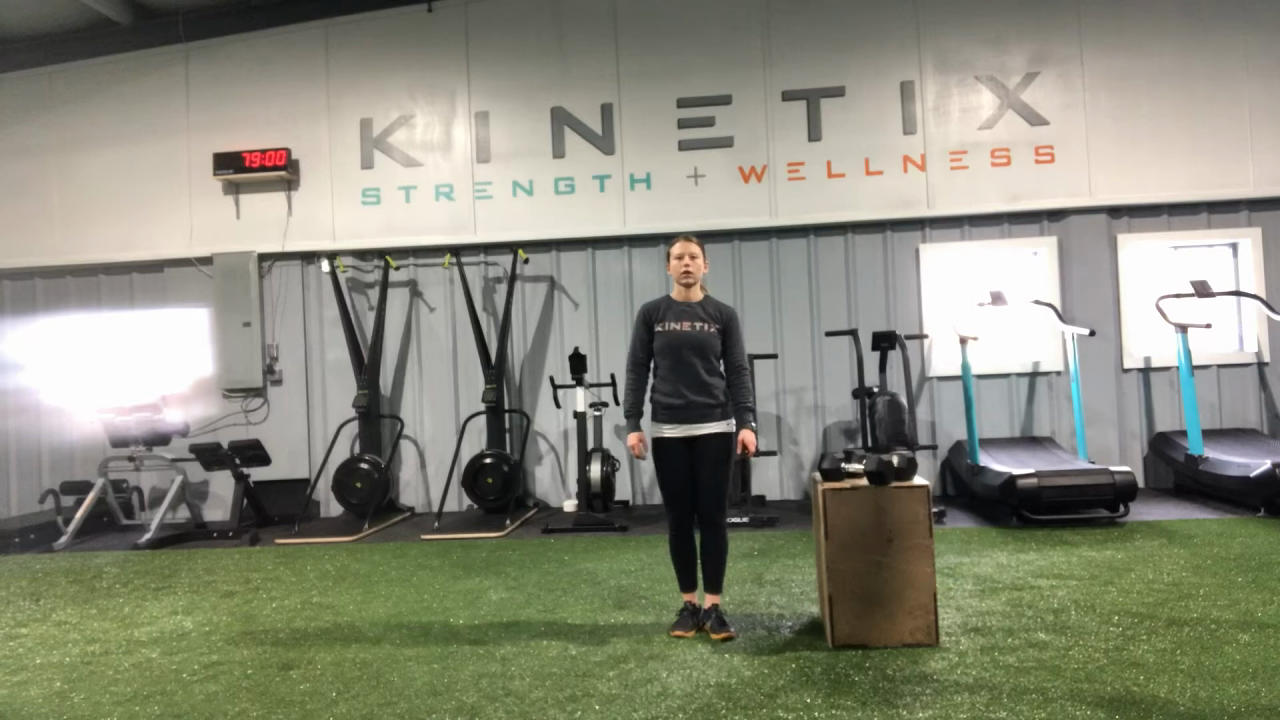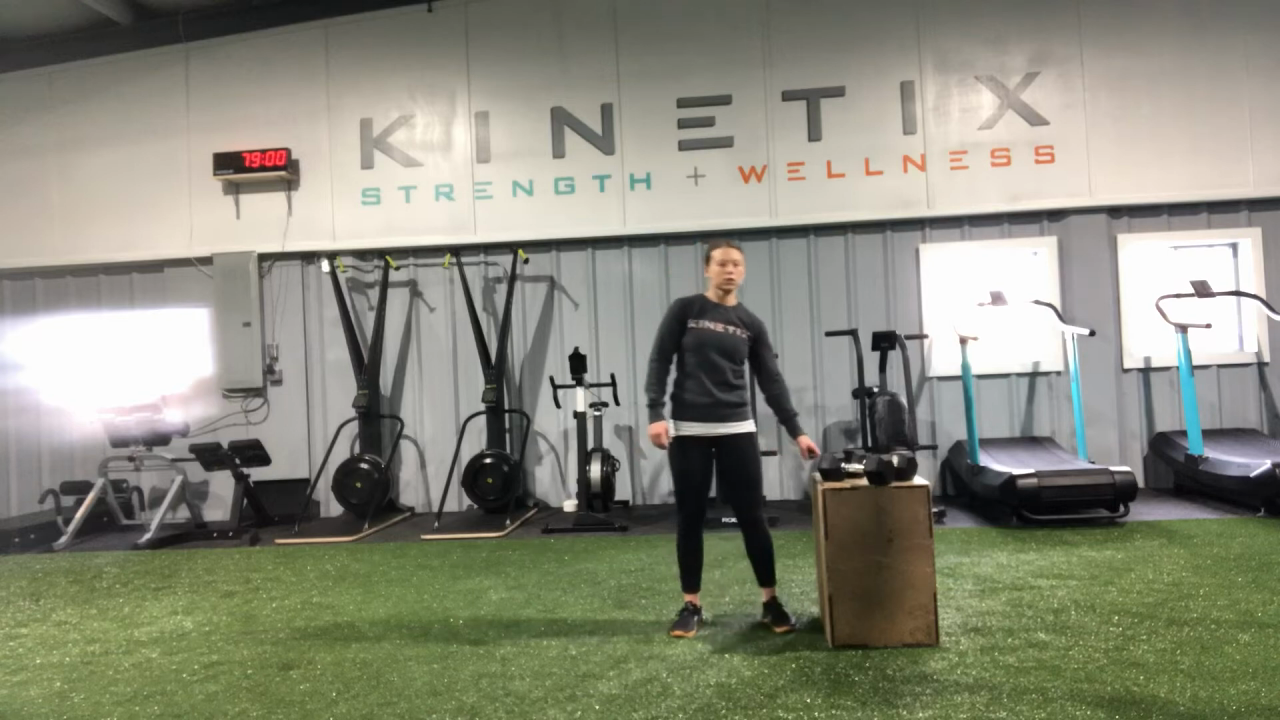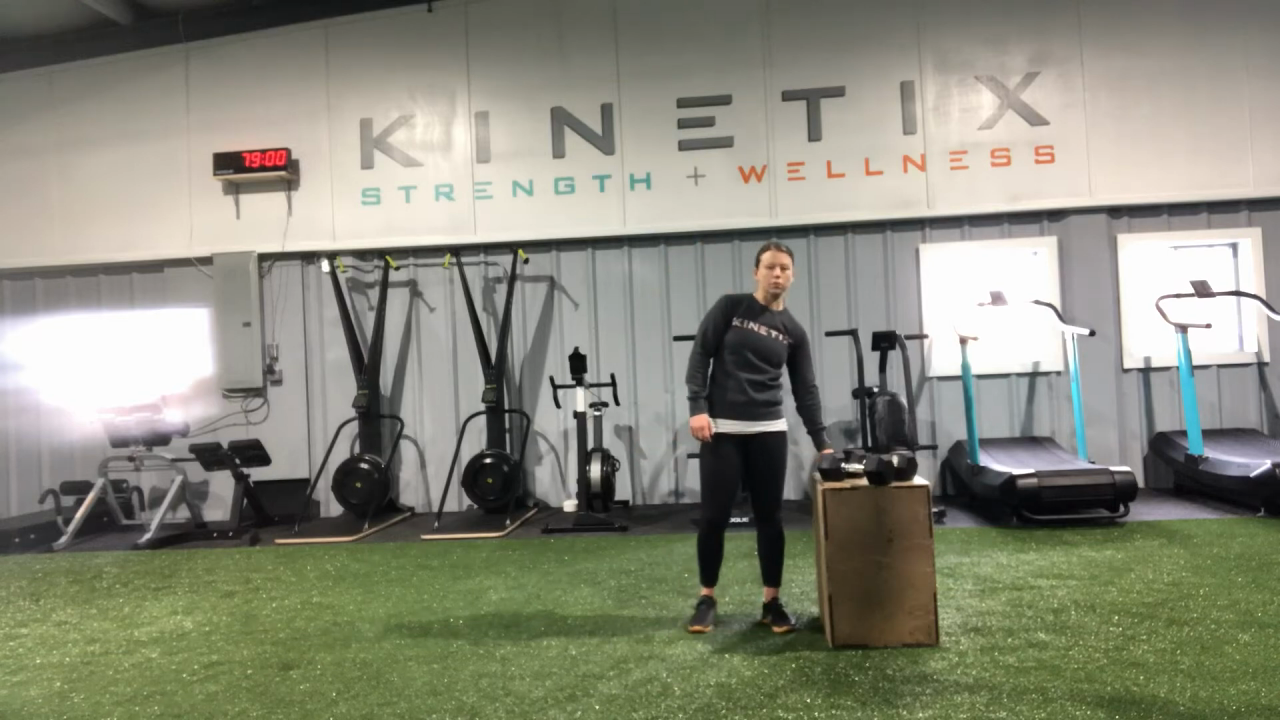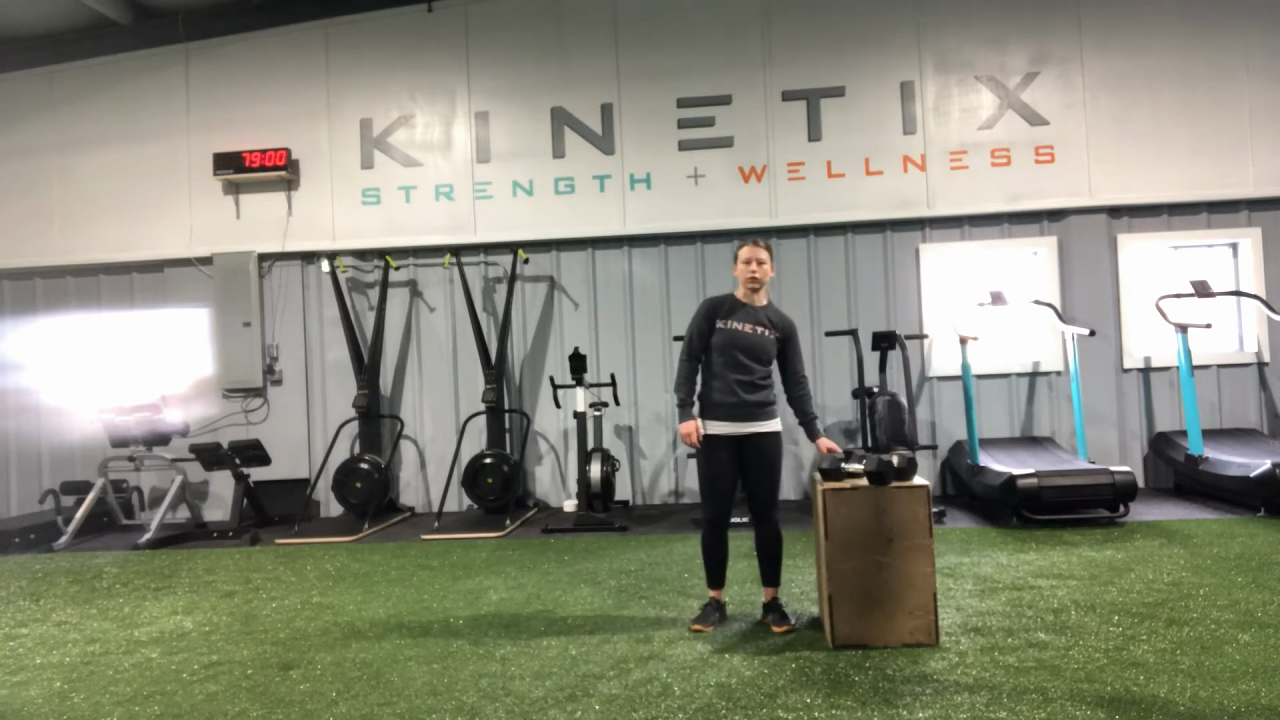
dt=0.5s
person 1, frame 1
left shoulder: (723, 315)
right shoulder: (651, 313)
left elbow: (737, 372)
right elbow: (637, 371)
left wrist: (745, 423)
right wrist: (632, 424)
left hip: (714, 427)
right hip: (668, 430)
left knee: (712, 518)
right knee: (680, 519)
left ankle: (713, 607)
right ankle: (689, 604)
person 1, frame 2
left shoulder: (751, 324)
right shoulder: (683, 309)
left elbow: (771, 380)
right elbow: (659, 362)
left wrist: (796, 431)
right wrist: (656, 413)
left hip: (737, 428)
right hip: (688, 429)
left knee: (752, 516)
right knee: (690, 518)
left ankle: (771, 601)
right ankle: (691, 604)
person 1, frame 3
left shoulder: (794, 331)
right shoulder: (729, 307)
left elbow: (805, 390)
right elbow: (700, 356)
left wrist: (821, 443)
right wrist: (697, 407)
left hip: (769, 429)
right hip: (722, 427)
left knee: (769, 516)
right knee: (714, 515)
left ankle: (772, 601)
right ankle: (707, 597)
person 1, frame 4
left shoulder: (782, 323)
right shoulder: (712, 310)
left elbow: (796, 381)
right elbow: (689, 361)
left wrist: (815, 433)
right wrist: (686, 413)
left hip: (763, 429)
right hip: (715, 428)
left knee: (766, 516)
right knee: (715, 516)
left ankle: (772, 602)
right ankle: (715, 600)
